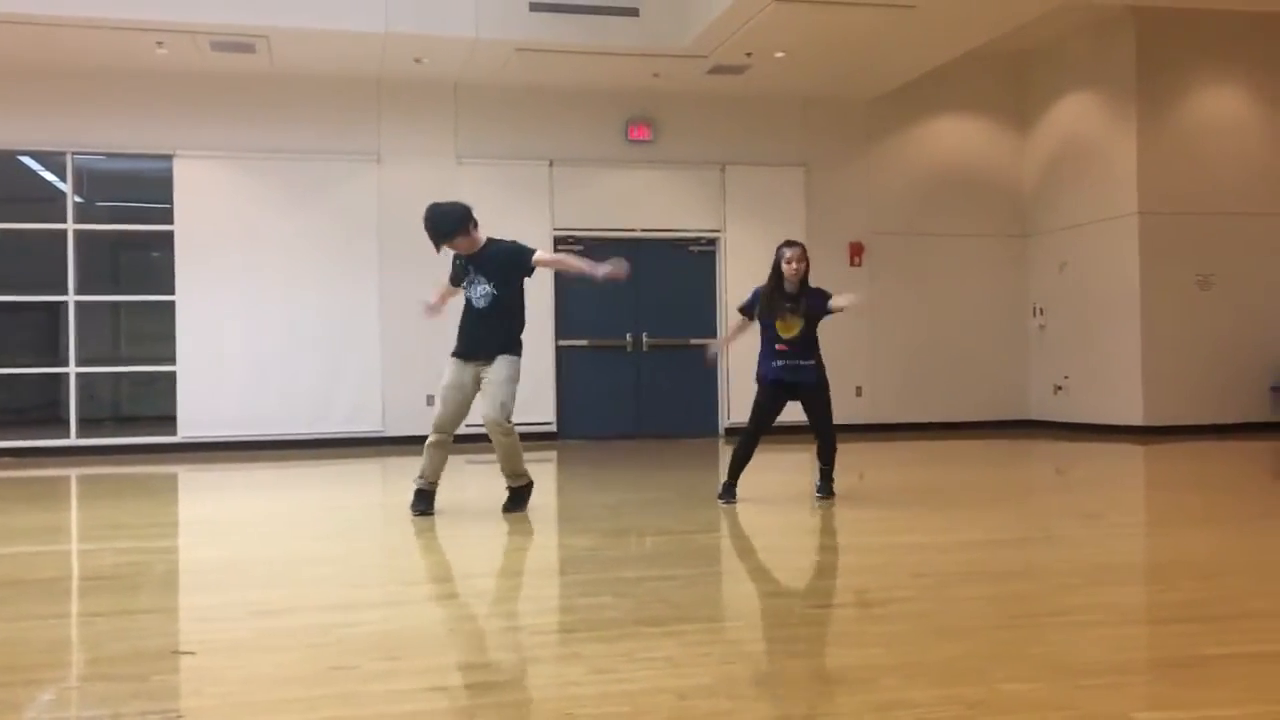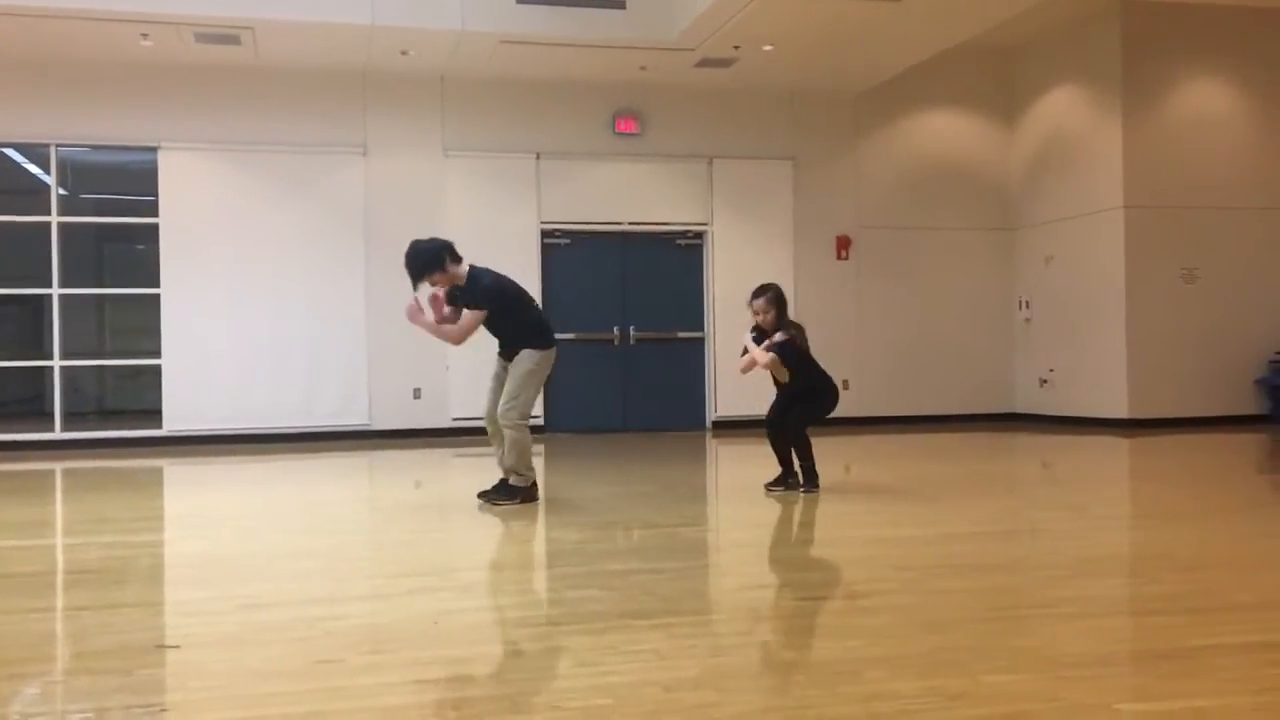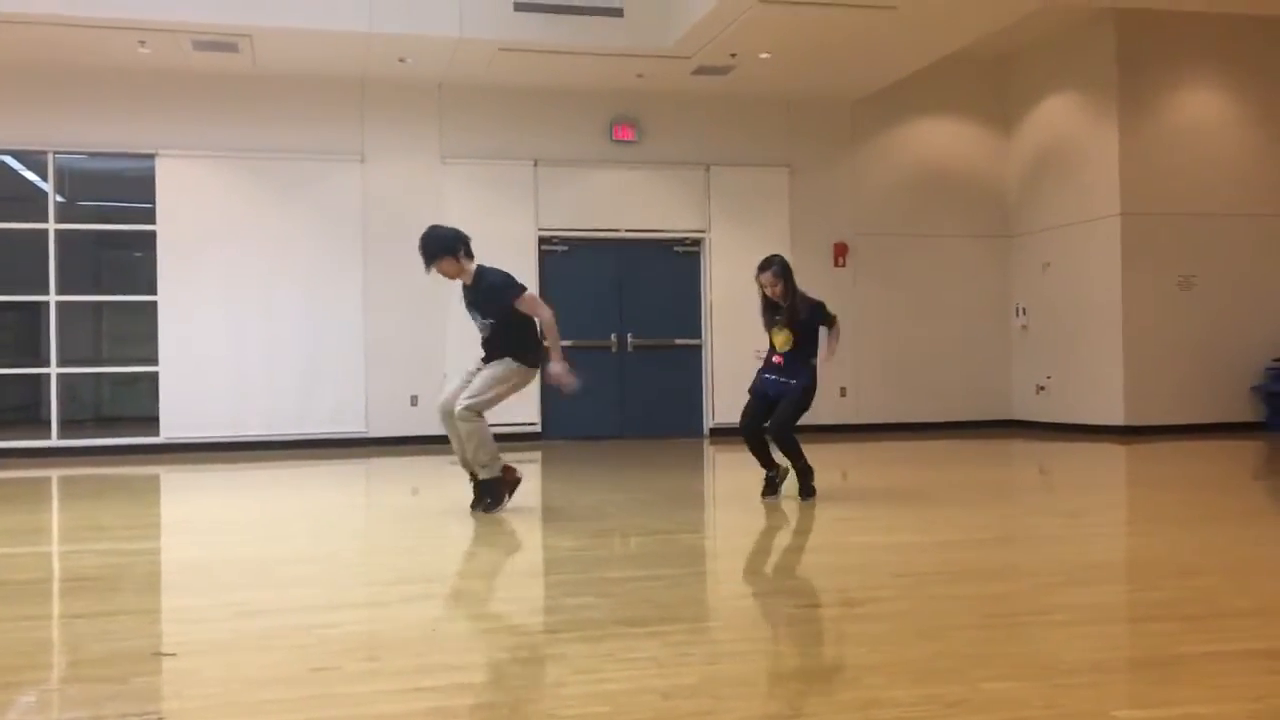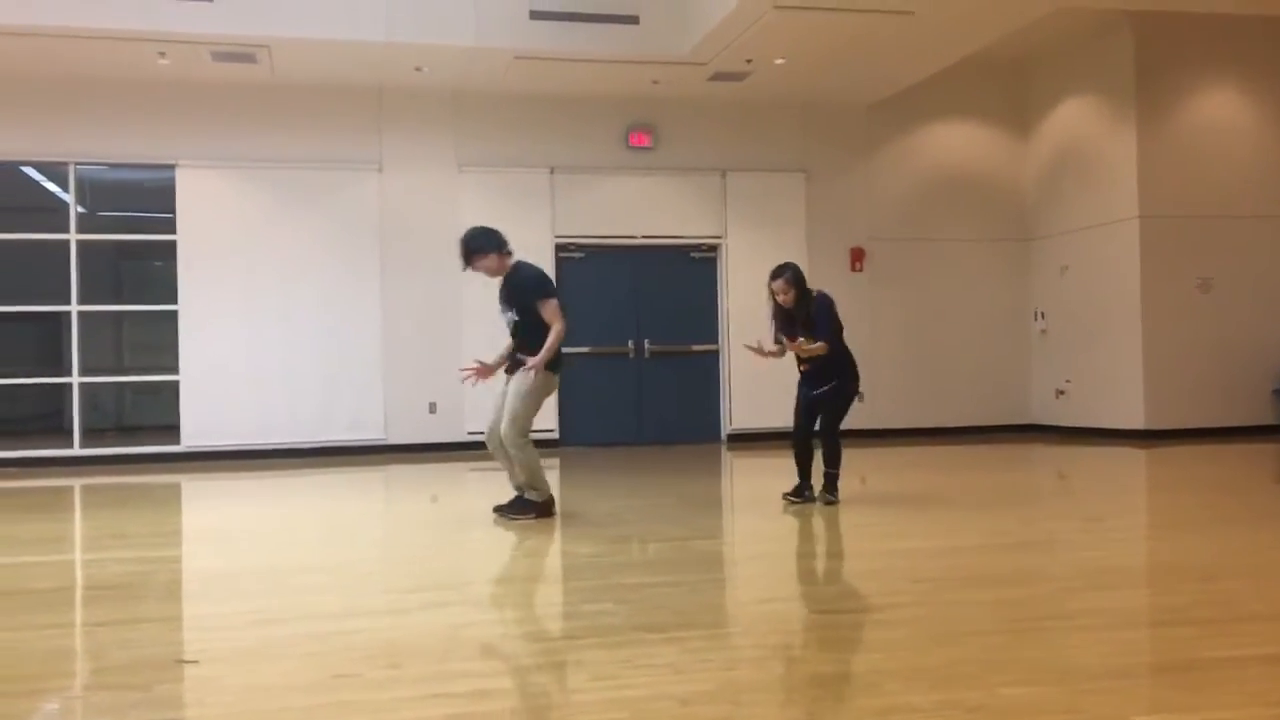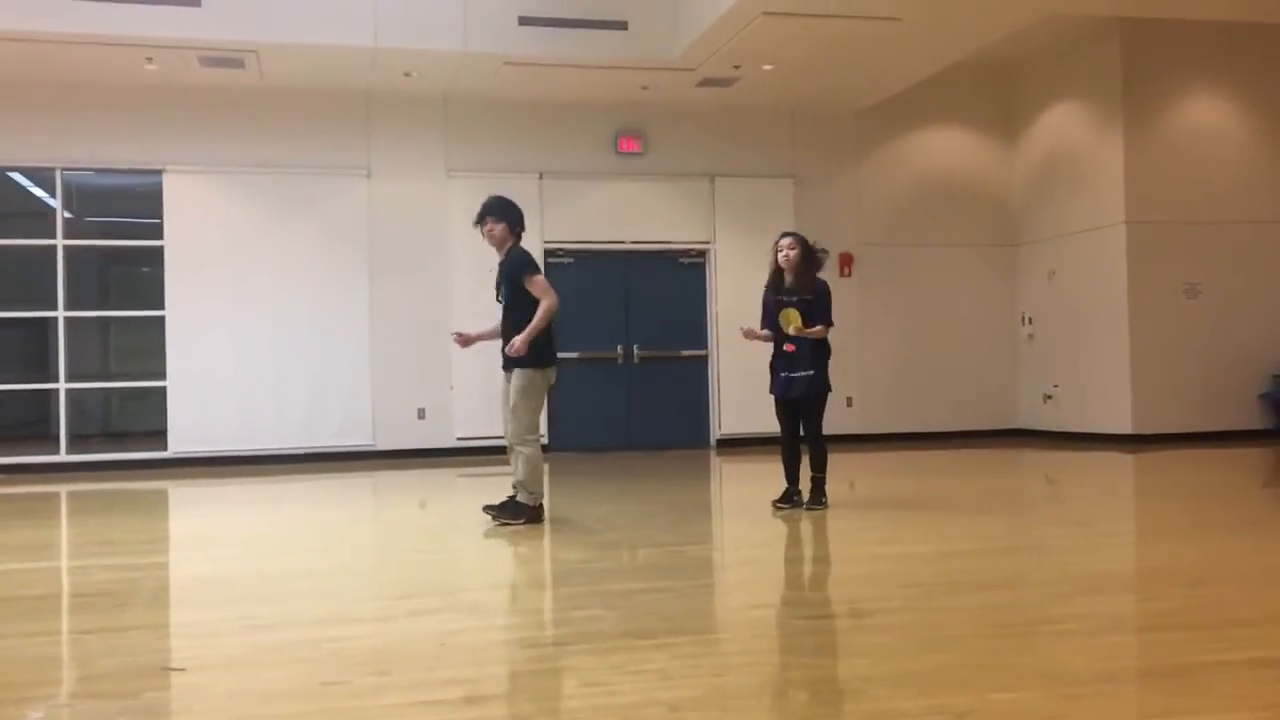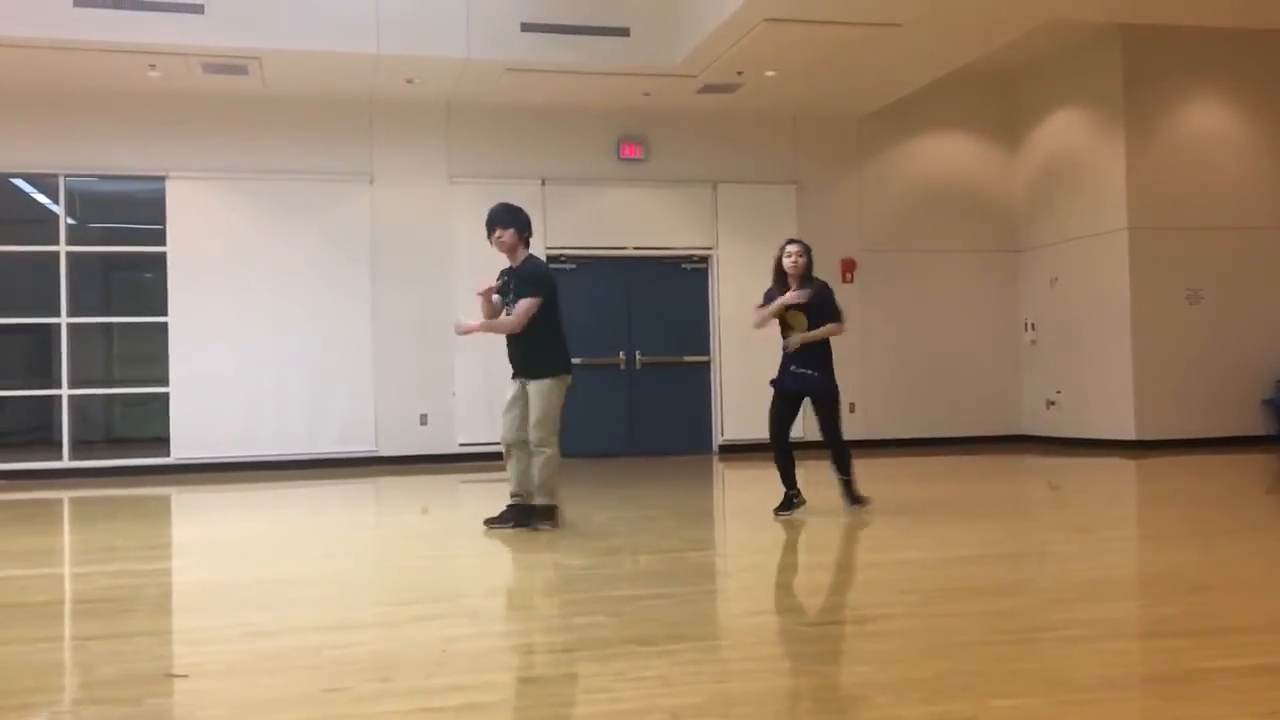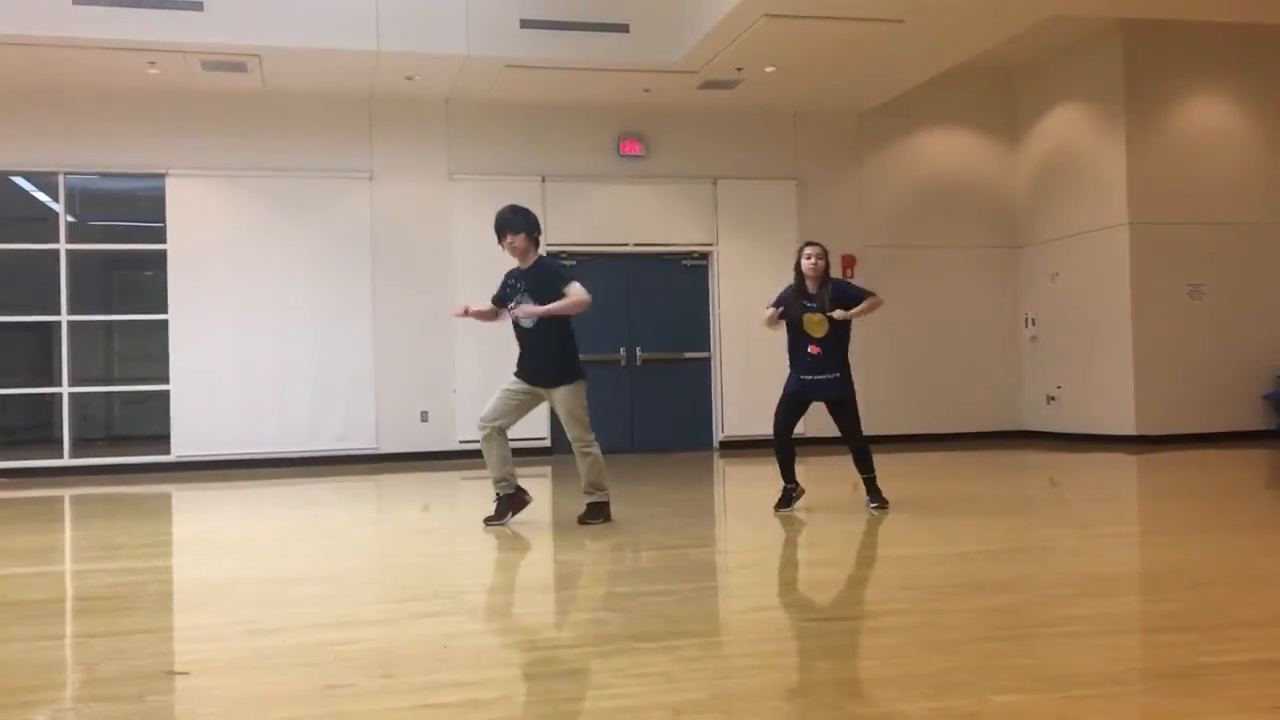
dt=0.4s
person 1, frame 1
left shoulder: (507, 253)
right shoulder: (461, 261)
left elbow: (550, 260)
left wrist: (596, 270)
right wrist: (438, 301)
left hip: (501, 355)
right hip: (464, 356)
left knee: (494, 419)
right knee: (443, 423)
left ankle: (520, 484)
right ankle: (425, 488)
person 1, frame 2
left shoulder: (486, 285)
right shoulder: (457, 289)
left elbow: (457, 336)
right elbow: (446, 326)
left wrist: (421, 319)
right wrist: (435, 310)
left hip: (535, 348)
right hip: (510, 350)
left knee: (510, 414)
right knee: (494, 417)
left ankle: (523, 484)
right ankle: (511, 479)
person 1, frame 3
left shoulder: (495, 281)
right shoulder: (469, 290)
left elbow: (543, 313)
left wrist: (556, 360)
right wrist: (484, 361)
left hip: (518, 359)
right hip: (493, 359)
left knee: (465, 409)
right knee: (448, 406)
left ankle: (493, 476)
right ankle: (482, 474)
person 1, frame 4
left shoulder: (532, 277)
right shoulder: (506, 288)
left elbow: (558, 325)
left wrist: (541, 359)
right wrist: (495, 365)
left hip: (538, 369)
right hip: (520, 368)
left knee: (512, 433)
right knee: (495, 433)
left ankle: (540, 498)
right ankle: (527, 494)
person 1, frame 5
left shoulder: (519, 259)
right shoulder: (504, 266)
left elbow: (550, 301)
left wrist: (525, 337)
right wrist: (477, 337)
left hip: (533, 361)
right hip: (516, 362)
left knee: (523, 433)
right knee: (513, 433)
left ankle: (530, 503)
right ankle: (521, 498)
person 1, frame 6
left shoulder: (535, 272)
right shoulder: (506, 276)
left elbow: (515, 323)
right elbow: (492, 315)
left wrist: (474, 327)
right wrist: (486, 298)
left hip: (548, 369)
right hip: (523, 371)
left knee: (540, 437)
right knee: (511, 437)
left ankle: (546, 505)
right ankle: (522, 503)
person 1, frame 7
left shoulder: (551, 270)
right shoulder: (509, 280)
left elbow: (580, 300)
right elbow: (495, 312)
left wrist: (542, 309)
right wrist: (472, 312)
left hip: (563, 374)
right hip: (526, 376)
left knee: (581, 439)
right knee: (489, 424)
left ankle: (599, 501)
right ankle: (510, 492)
person 2, frame 1
left shoulder: (814, 297)
right shoulder: (764, 295)
left elbow: (835, 302)
right elbow: (746, 319)
left wrist: (849, 301)
right wrist: (722, 343)
left hip: (809, 372)
right hip: (775, 375)
left knee: (825, 430)
right knee: (754, 430)
left ankle: (825, 482)
right ankle: (729, 483)
person 2, frame 2
left shoulder: (790, 336)
right shoulder: (759, 334)
left elbow: (765, 361)
right elbow: (743, 368)
left wrist: (749, 343)
right wrist: (765, 345)
left hip: (819, 393)
right hip: (790, 394)
left knee: (792, 426)
right knee: (773, 423)
left ankle: (810, 476)
right ankle: (789, 474)
person 2, frame 3
left shoulder: (808, 307)
right shoulder: (769, 310)
left elbow: (833, 324)
left wrist: (830, 349)
right wrist: (773, 354)
left hip: (799, 382)
right hip: (768, 379)
left knee: (777, 428)
right knee: (748, 427)
left ankle: (806, 477)
right ankle: (773, 473)
person 2, frame 4
left shoulder: (821, 304)
right shoulder: (782, 314)
left elbow: (825, 346)
right elbow: (782, 348)
left wrist: (799, 349)
right wrist: (763, 351)
left hip: (839, 379)
right hip: (809, 382)
left knee: (828, 430)
right knee: (800, 433)
left ankle: (830, 486)
right ankle: (804, 486)
person 2, frame 5
left shoulder: (817, 288)
right shoulder: (771, 292)
left elbow: (824, 329)
right elbow: (771, 333)
left wrist: (805, 332)
right wrist: (754, 335)
left hip: (812, 372)
right hip: (782, 373)
left knee: (812, 432)
right knee: (788, 434)
left ankle: (818, 491)
right ankle: (792, 490)
person 2, frame 6
left shoulder: (819, 290)
right shoulder: (775, 293)
left elbow: (837, 326)
right elbow: (759, 322)
left wrist: (803, 338)
right wrist: (782, 302)
left hip: (819, 374)
right hip: (789, 375)
left knee: (831, 435)
right knee: (777, 435)
left ankle: (849, 488)
right ankle: (792, 494)
person 2, frame 7
left shoulder: (839, 290)
right shoulder: (791, 294)
left elbow: (876, 300)
right elbow: (769, 321)
left wrist: (850, 313)
right wrist: (772, 315)
left hip: (834, 376)
right hip: (800, 377)
left knee: (852, 435)
right knee: (780, 432)
left ankle: (872, 490)
right ankle: (790, 488)
